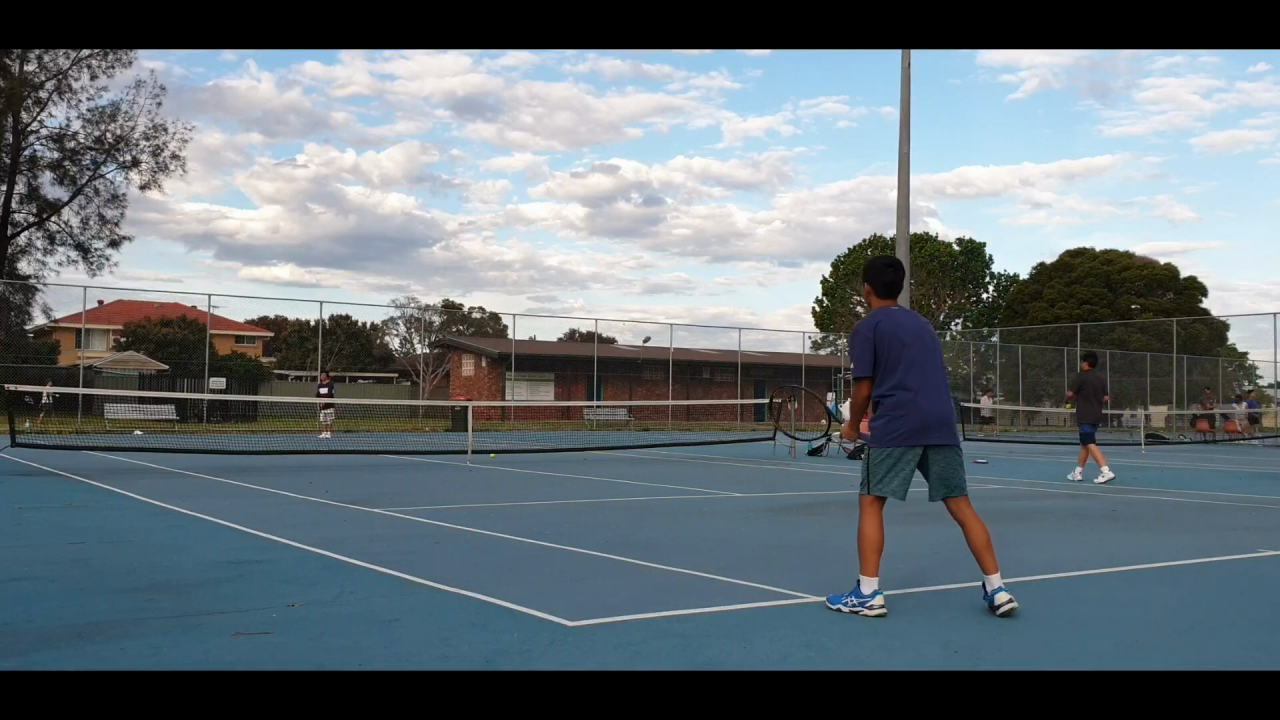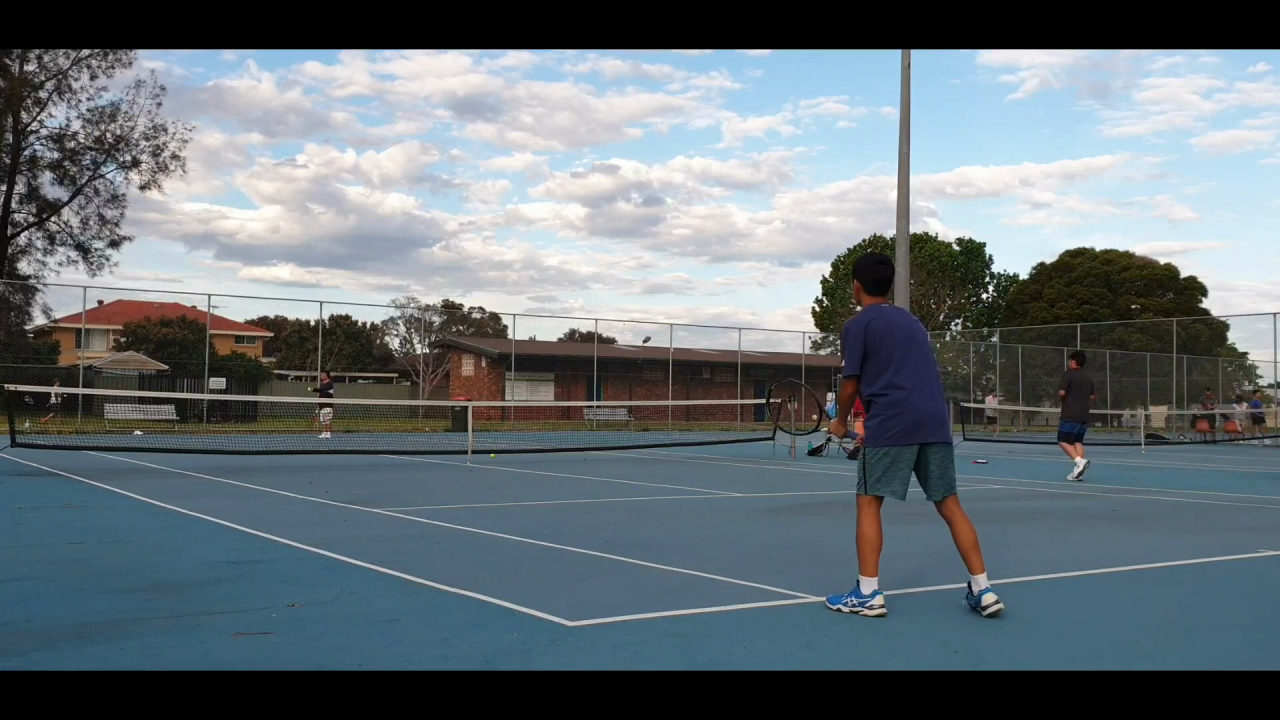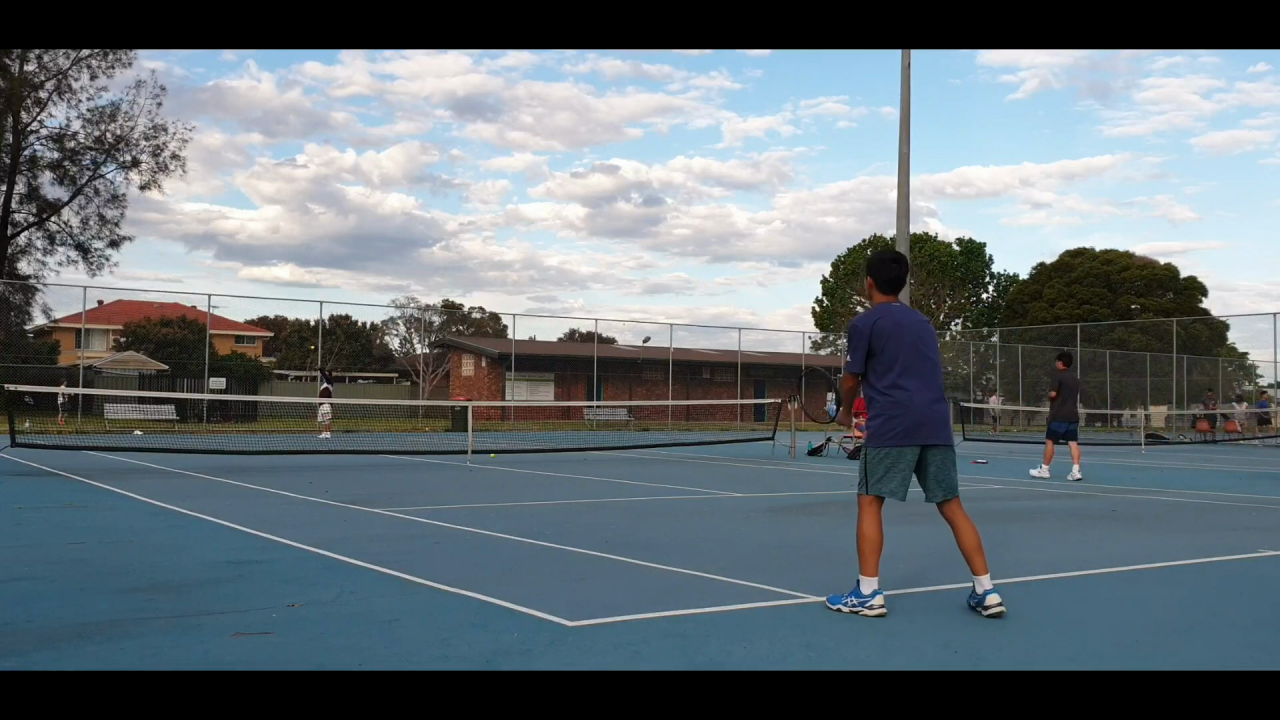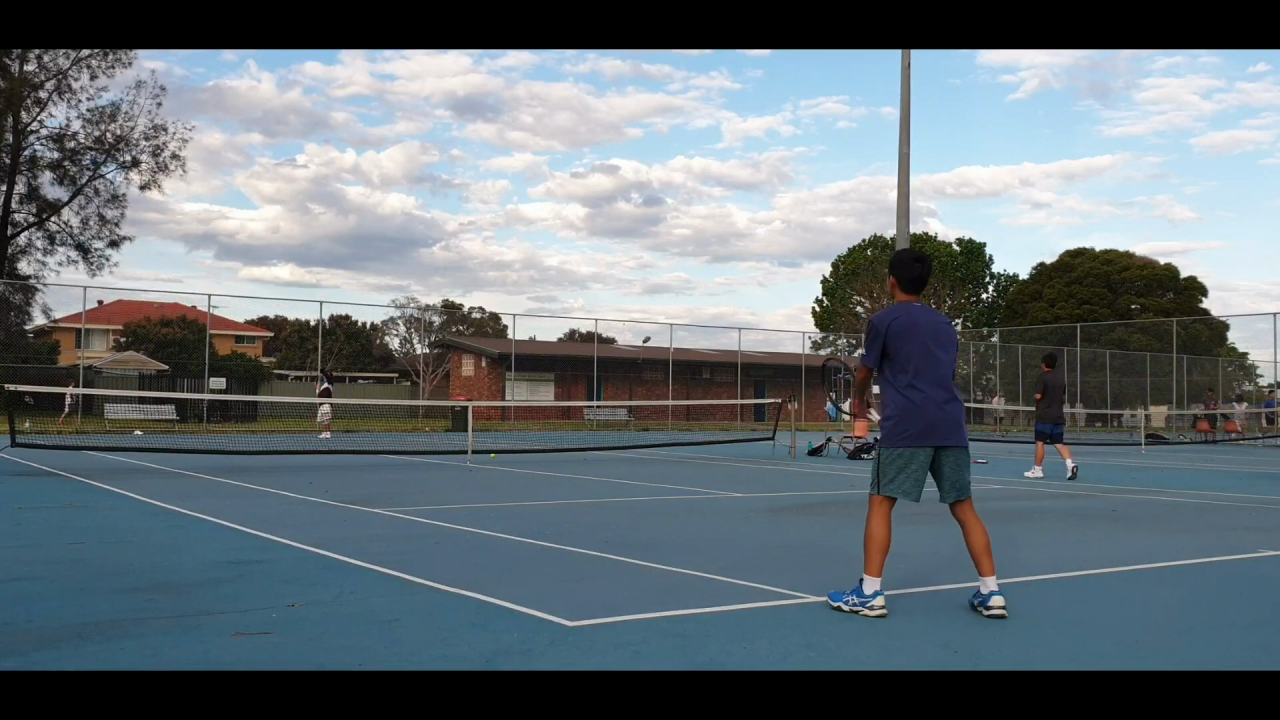
dt=0.2s
person 1, frame 1
left shoulder: (866, 328)
right shoulder: (922, 325)
left elbow: (863, 389)
left wrist: (852, 424)
left hip: (895, 426)
right hip: (942, 425)
left knee: (870, 503)
right knee: (961, 507)
left ankle: (868, 593)
right ankle: (997, 589)
person 1, frame 2
left shoulder: (857, 325)
right shoulder: (912, 322)
left elbow: (851, 385)
left wrist: (840, 421)
left hip: (890, 425)
right hip: (935, 423)
left knee: (868, 503)
right knee: (950, 505)
left ankle: (868, 593)
right ankle: (983, 589)
person 1, frame 3
left shoulder: (864, 323)
right shoulder: (924, 322)
left elbow: (852, 380)
left wrist: (845, 412)
left hip: (891, 425)
right hip: (937, 425)
left knee: (870, 503)
right knee: (952, 507)
left ankle: (868, 594)
right ankle: (986, 590)
person 1, frame 4
left shoulder: (883, 321)
right shoulder: (946, 324)
left elbow: (865, 373)
left wrist: (859, 400)
left hip: (906, 427)
right hip: (951, 426)
left knee: (880, 504)
right knee: (964, 508)
left ankle: (870, 593)
right ankle: (991, 592)
